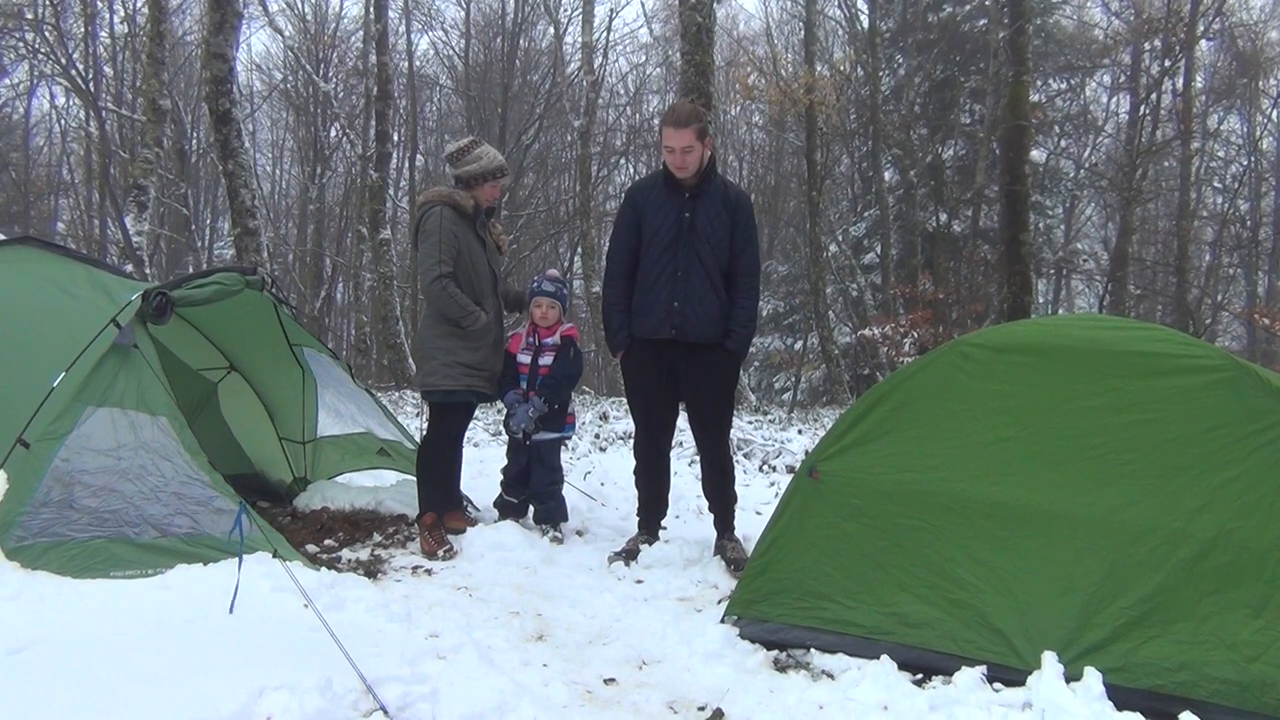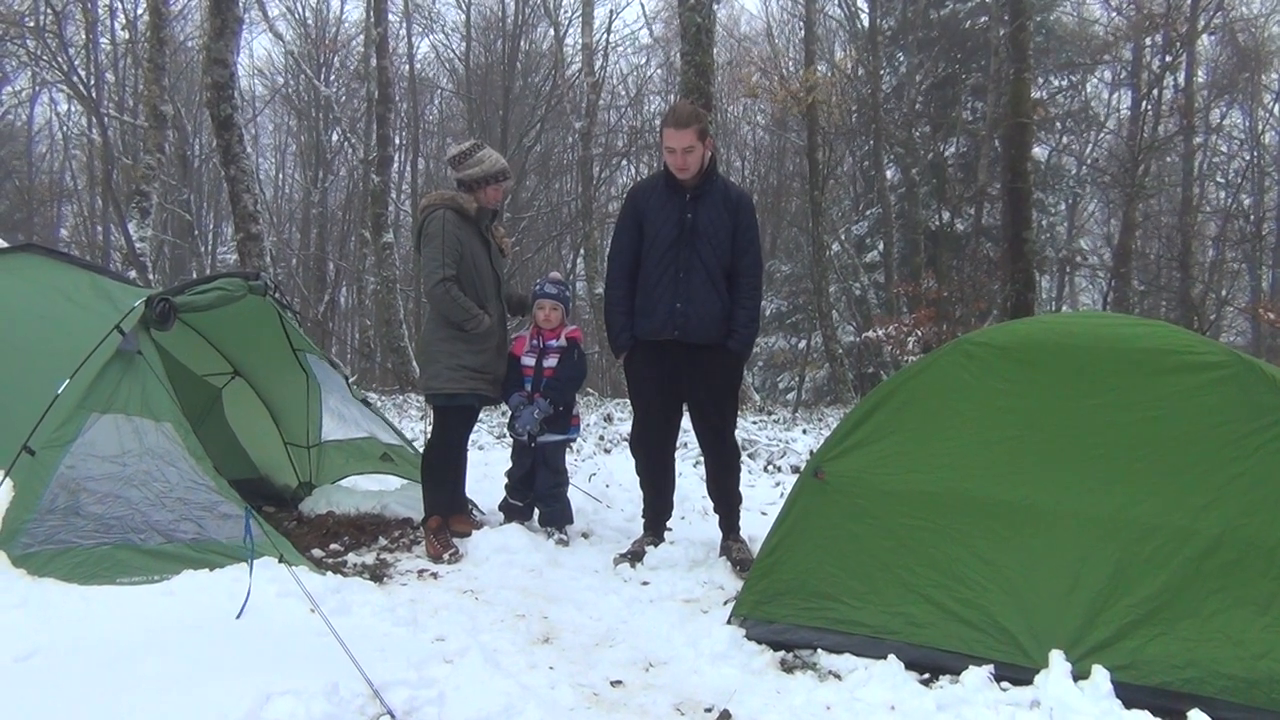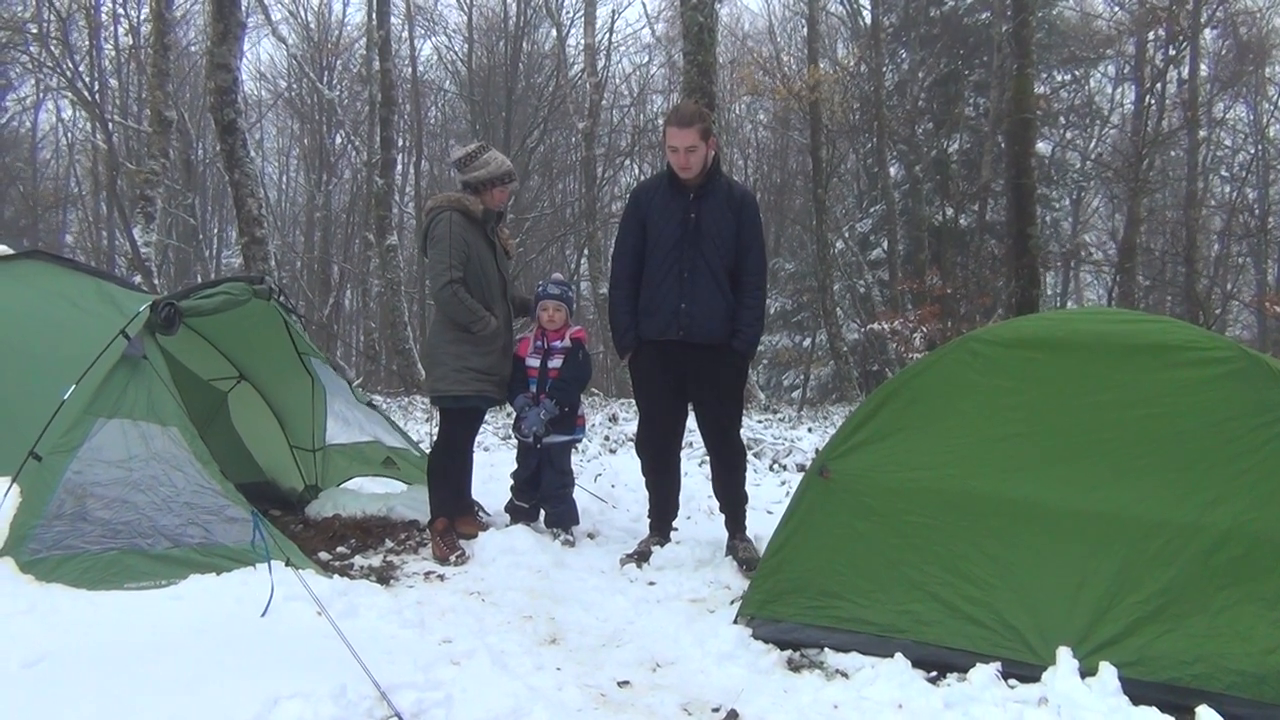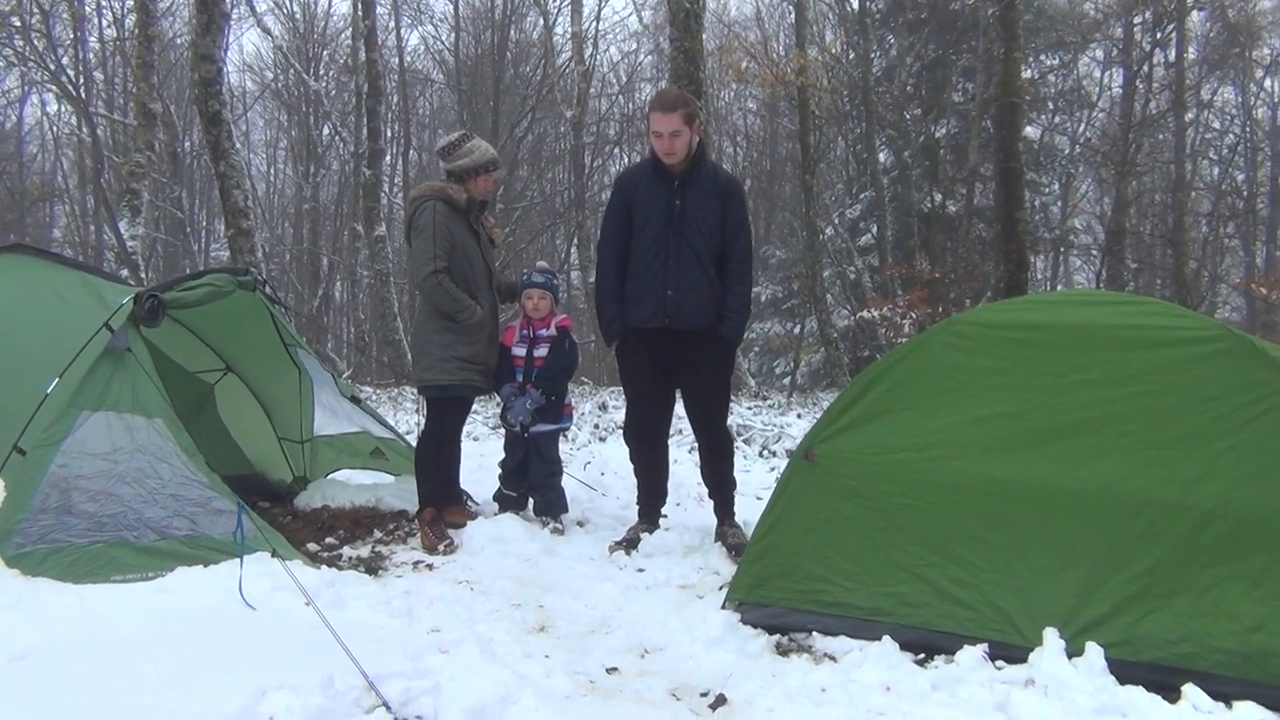
dt=1s
person 1, frame 1
left shoulder: (733, 200)
right shoulder: (641, 196)
left elbow: (746, 278)
right elbow: (617, 272)
left wrist: (737, 343)
right wrist: (619, 338)
left hip: (710, 347)
right hip: (649, 345)
left knee: (714, 445)
right knee: (650, 444)
left ankle: (725, 533)
right ankle: (647, 528)
person 1, frame 2
left shoulder: (734, 201)
right shoulder: (642, 197)
left elbow: (748, 279)
right elbow: (619, 273)
left wrist: (740, 343)
right wrist: (621, 339)
left hip: (712, 347)
right hip: (651, 346)
left knee: (719, 445)
right knee: (652, 444)
left ankle: (731, 533)
right ankle: (653, 529)
person 1, frame 3
left shoulder: (738, 200)
right shoulder: (646, 197)
left elbow: (752, 278)
right elbow: (623, 272)
left wrist: (744, 343)
right wrist: (625, 338)
left hip: (717, 347)
right hip: (656, 346)
left knee: (724, 444)
right knee: (657, 445)
left ankle: (737, 532)
right ankle: (659, 529)
person 1, frame 4
left shoulder: (723, 186)
right shoulder: (631, 184)
left elbow: (739, 264)
right elbow: (609, 260)
left wrist: (731, 329)
right wrist: (613, 326)
left hip: (704, 334)
right hip: (643, 334)
left knee: (712, 431)
right knee: (645, 433)
left ankle: (726, 518)
right ankle: (647, 516)
person 2, frame 1
left shoulder: (479, 222)
right shoulder: (441, 217)
right elbow: (435, 284)
left wrist: (526, 301)
right wrist: (478, 320)
left hip: (472, 351)
right hip: (448, 351)
left knee: (455, 433)
right knee: (441, 433)
left ankle: (450, 507)
right ankle: (430, 521)
person 2, frame 2
left shoulder: (481, 225)
right shoulder: (444, 221)
right elbow: (438, 287)
left wrist: (528, 305)
right wrist: (481, 323)
left hip: (477, 355)
right hip: (451, 355)
left knee: (459, 436)
right knee: (446, 436)
left ankle: (456, 510)
right ankle: (436, 524)
person 2, frame 3
left shoulder: (487, 226)
right shoulder: (450, 222)
right elbow: (445, 289)
left wrist: (531, 306)
right wrist: (488, 325)
left hip: (483, 356)
right hip: (458, 357)
left knee: (466, 438)
right knee: (452, 438)
left ankle: (462, 511)
right ankle: (442, 527)
person 2, frame 4
left shoulder: (472, 216)
right shoulder: (434, 212)
right elbow: (429, 279)
left wrist: (522, 290)
right wrist: (473, 314)
left hip: (469, 346)
right hip: (444, 346)
left knee: (453, 427)
right knee: (440, 427)
left ankle: (451, 501)
right ankle: (430, 515)
person 3, frame 1
left shoulder: (567, 343)
right shoulder: (518, 340)
left elbow: (560, 382)
right elbow: (506, 376)
left wrist: (533, 408)
right wrist: (515, 403)
left hip: (551, 421)
right hip: (518, 420)
left knee: (546, 474)
right knee: (516, 469)
left ankle: (550, 521)
right ankle: (509, 512)
person 3, frame 2
left shoulder: (570, 344)
right shoulder: (522, 343)
left elbow: (565, 384)
right elbow: (510, 379)
left wrist: (538, 410)
right wrist: (519, 406)
left hip: (556, 423)
right hip: (523, 424)
left knee: (551, 475)
right knee: (520, 471)
left ankle: (555, 523)
right ankle: (514, 516)
person 3, frame 3
left shoulder: (575, 345)
right shoulder: (526, 345)
left elbow: (571, 384)
right elbow: (515, 381)
left wrist: (544, 411)
right wrist: (525, 407)
left hip: (561, 424)
right hip: (528, 425)
left knee: (557, 476)
right knee: (525, 472)
left ankle: (561, 524)
right ankle: (520, 517)
person 3, frame 4
left shoulder: (561, 334)
right shoulder: (513, 333)
left elbow: (557, 373)
right elbow: (501, 370)
left wrist: (530, 400)
right wrist: (511, 397)
left hip: (547, 412)
right hip: (515, 414)
left knee: (544, 465)
right knee: (513, 462)
left ankle: (550, 512)
right ankle: (509, 505)
